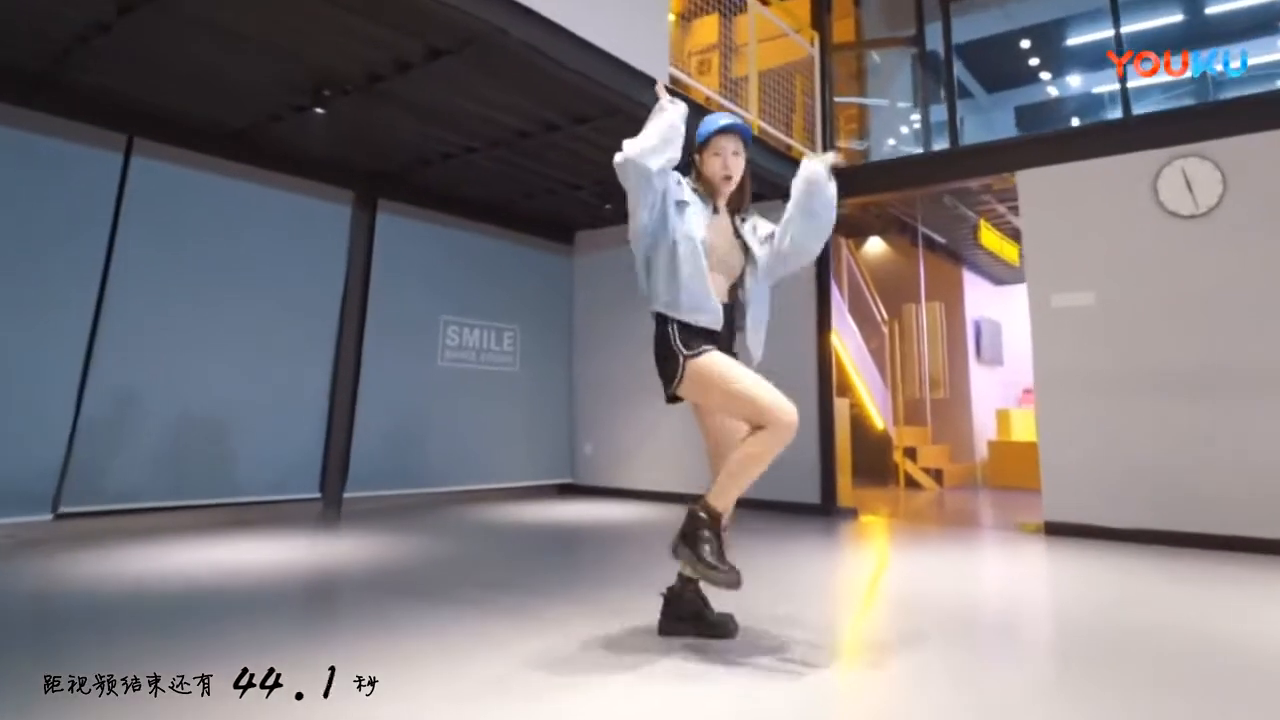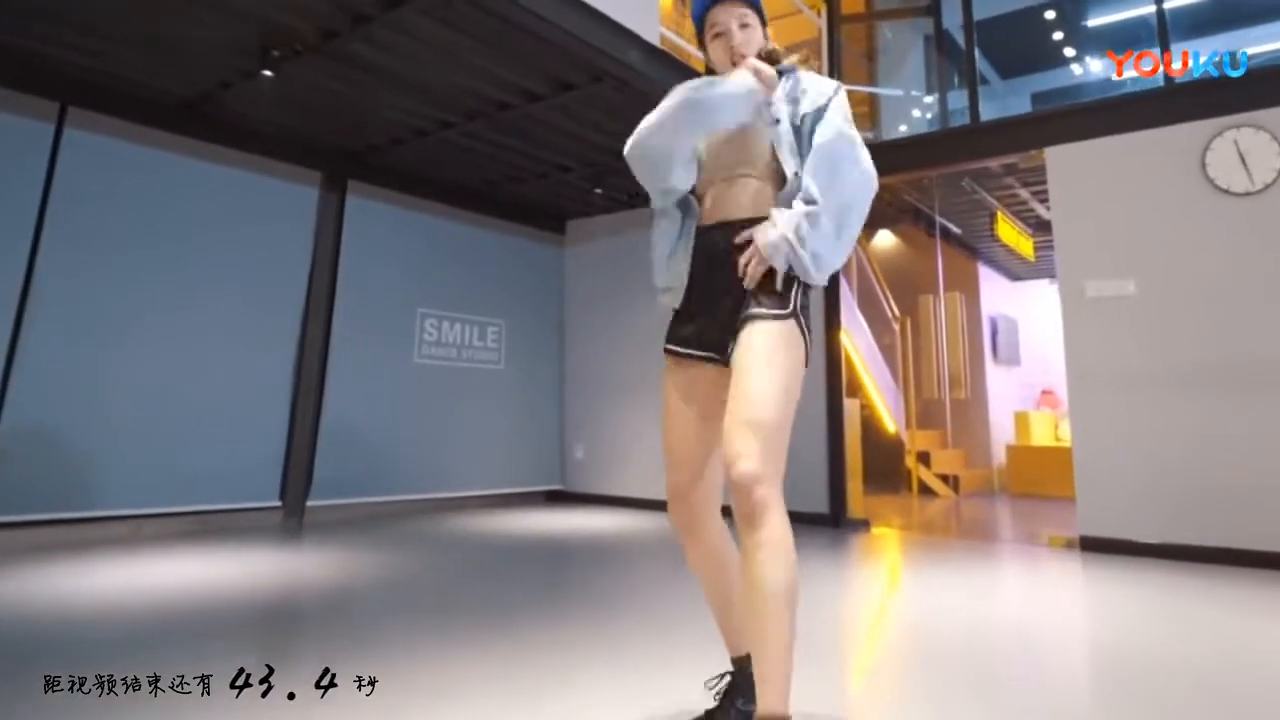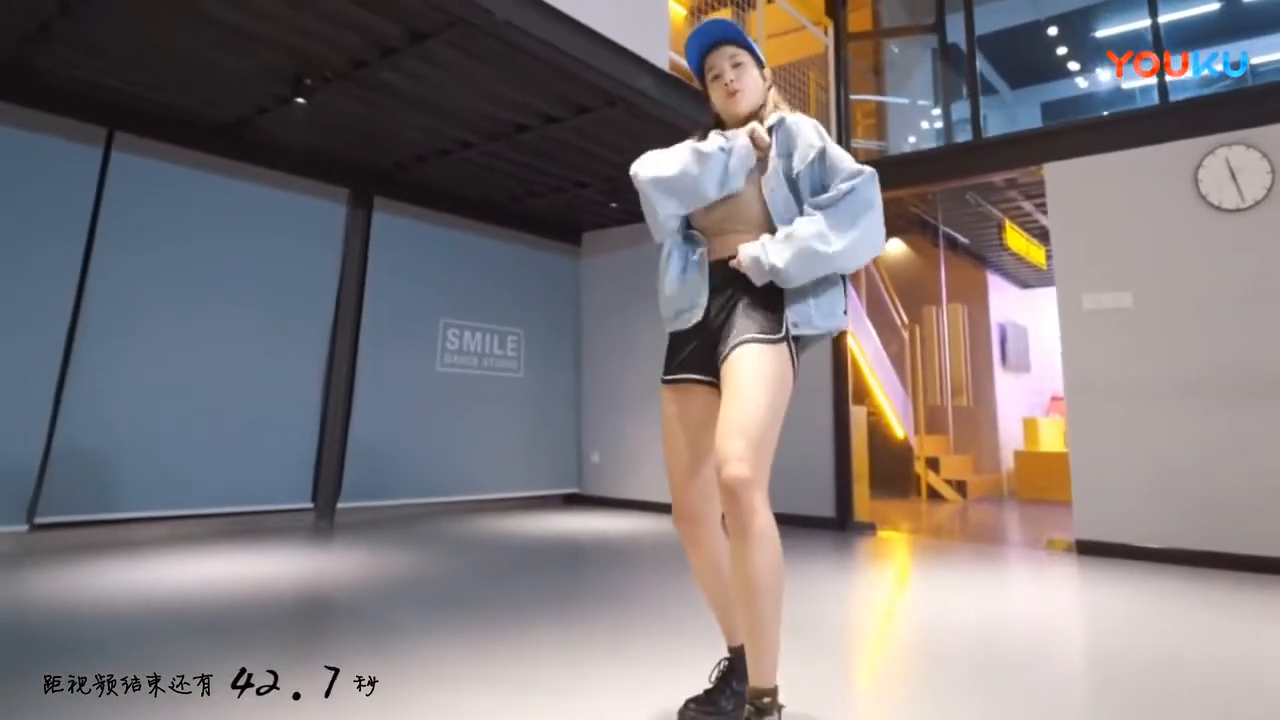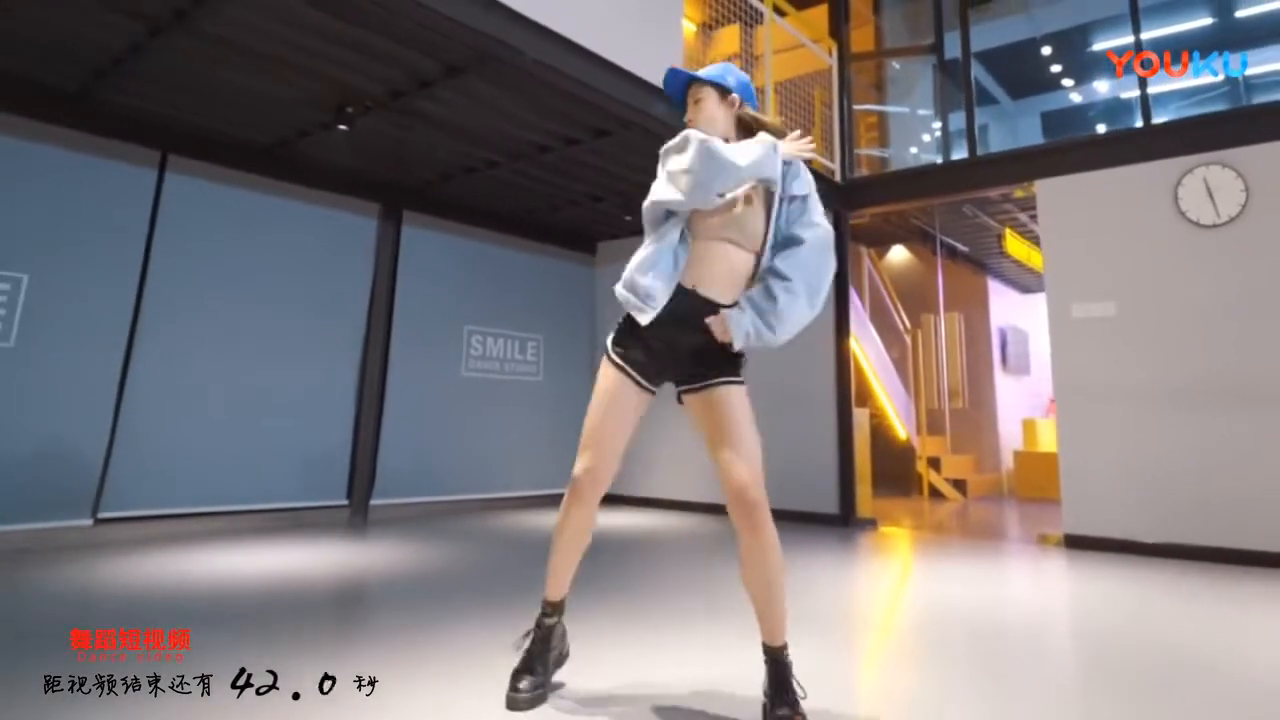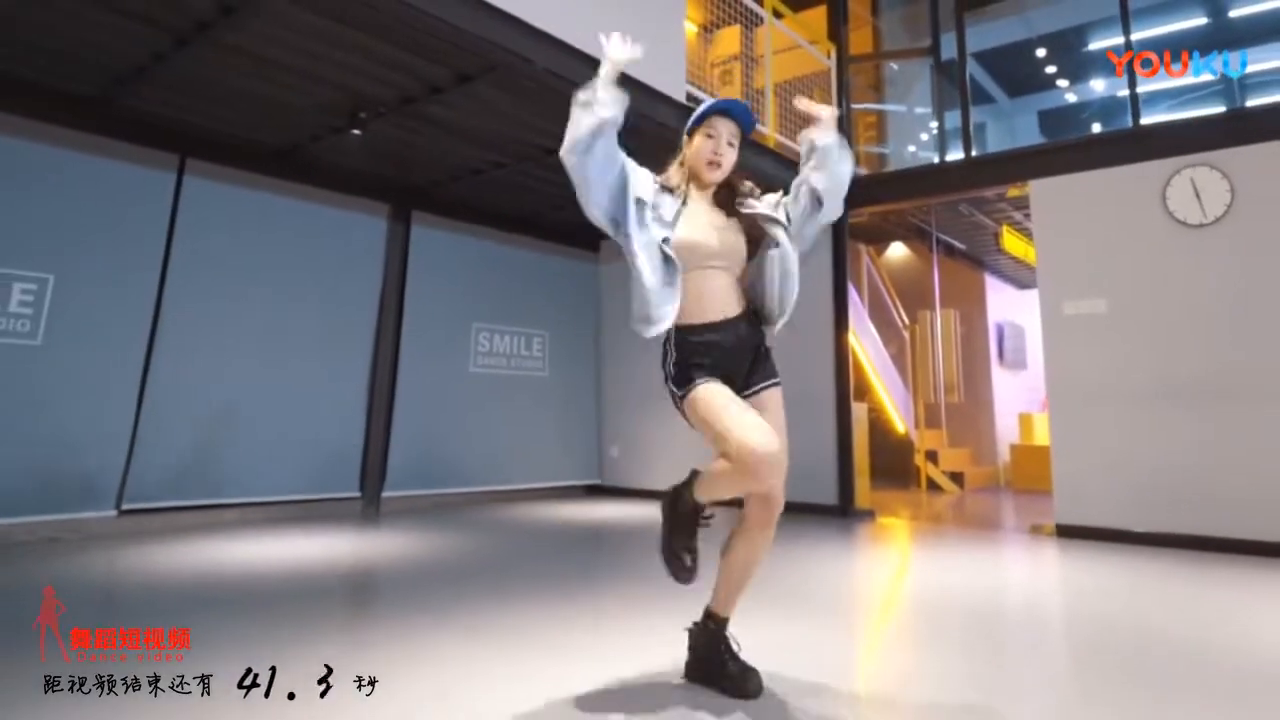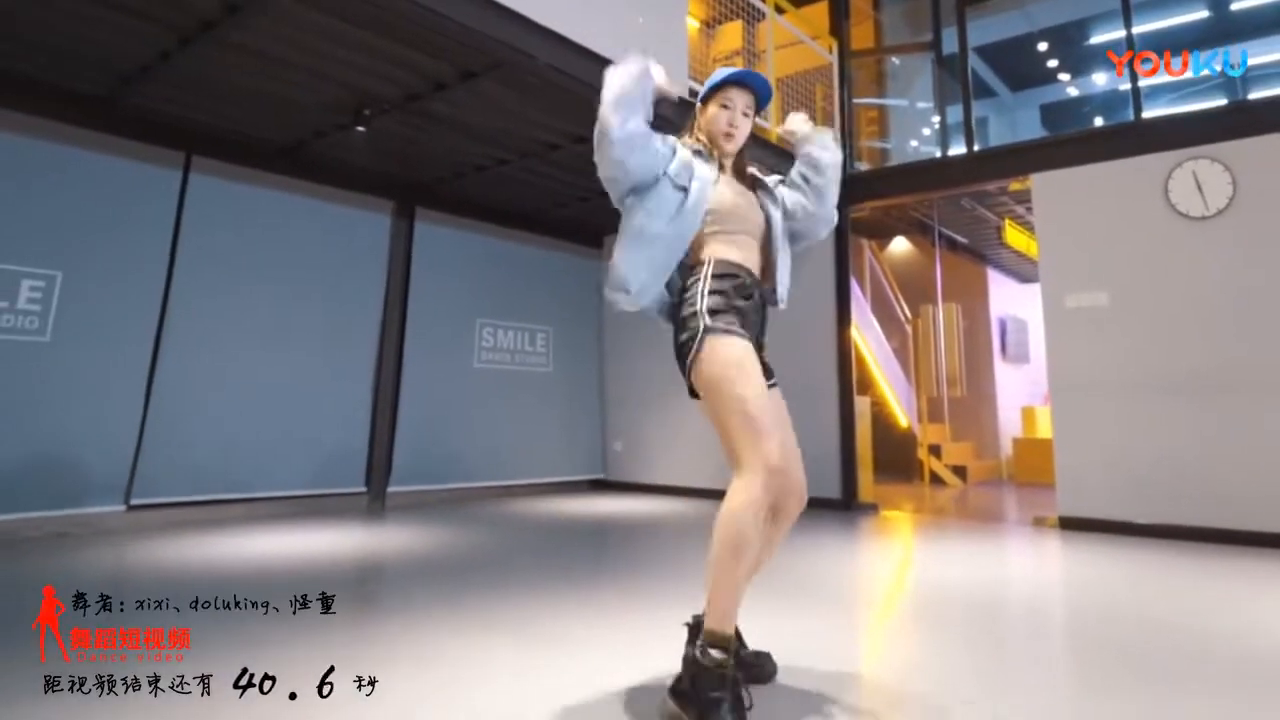
dt=0.7s
person 1, frame 1
left shoulder: (746, 228)
right shoulder: (675, 199)
left elbow: (794, 247)
right elbow: (636, 163)
left wrist: (814, 179)
right wrist: (669, 114)
left hip: (718, 341)
right hip: (683, 335)
left knee: (733, 470)
right knee: (781, 418)
left ankle: (685, 596)
right ankle: (701, 525)
person 1, frame 2
left shoulder: (806, 94)
right shoulder: (699, 114)
left elbow: (847, 174)
right elbow: (650, 159)
left wrist: (785, 239)
right wrist: (729, 92)
left hip: (769, 283)
right hip: (698, 291)
left knee: (752, 480)
right knee: (688, 501)
person 1, frame 3
left shoulder: (798, 134)
right shoulder: (708, 155)
left elbow: (857, 206)
right elbow: (655, 185)
left wrist: (774, 257)
right wrist: (730, 149)
left hip: (762, 305)
right hip: (696, 314)
left knee: (739, 480)
right knee: (691, 510)
right ankle: (739, 664)
person 1, frame 4
left shoulder: (788, 174)
right shoulder: (686, 157)
left elbow: (808, 263)
right elbow: (704, 179)
left wrist: (749, 323)
right wrist: (770, 153)
left hip: (712, 343)
right hip: (650, 326)
left knee: (748, 498)
right knee: (587, 481)
right ankle: (547, 631)
person 1, frame 5
left shoulder: (751, 210)
right shoulder: (650, 196)
left elbow: (818, 206)
right elbow: (585, 160)
left wrist: (824, 139)
right wrist: (607, 82)
left hip: (750, 352)
right hip: (694, 358)
left knee: (769, 500)
right knee: (760, 458)
left ankle: (710, 640)
right ankle: (689, 501)
person 1, frame 6
left shoulder: (762, 189)
right shoulder: (675, 163)
left elbow: (817, 212)
right elbow: (619, 147)
left wrist: (812, 142)
right wrist: (638, 85)
left hip: (749, 323)
right hip: (708, 306)
left knee: (789, 494)
right knee: (761, 467)
left ankle: (714, 627)
